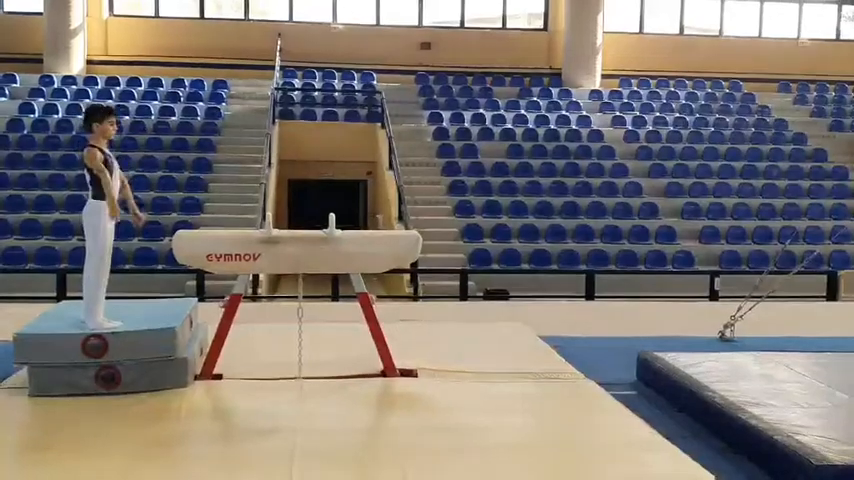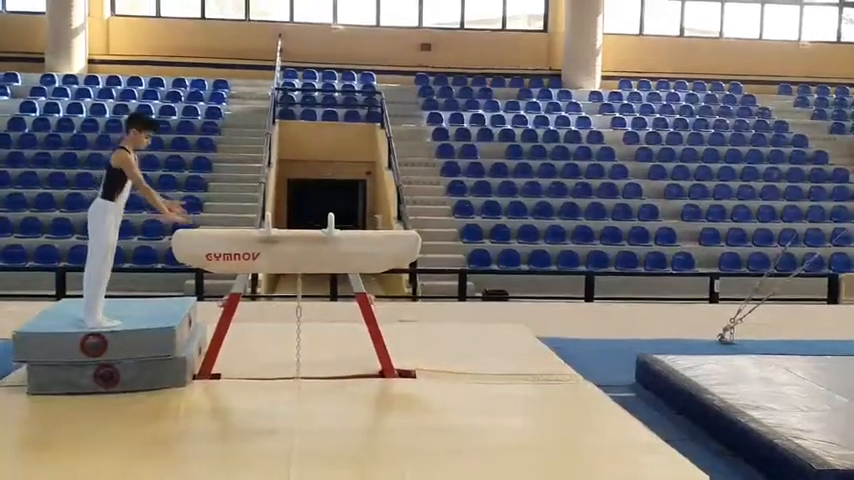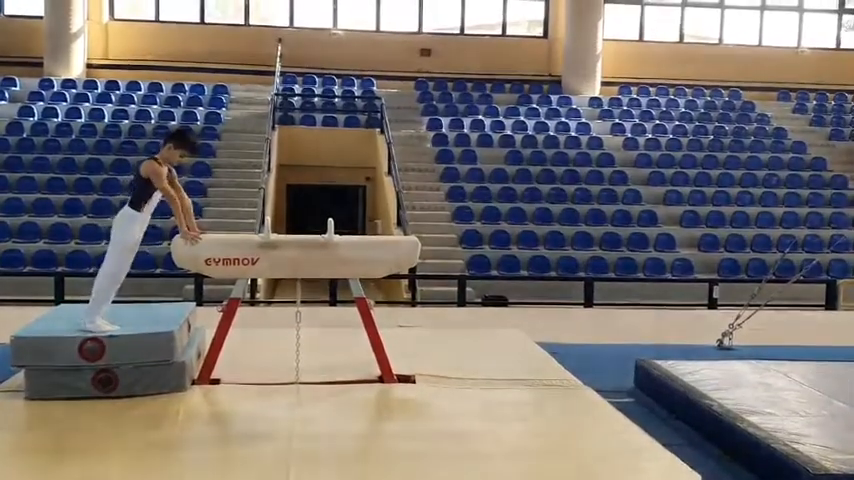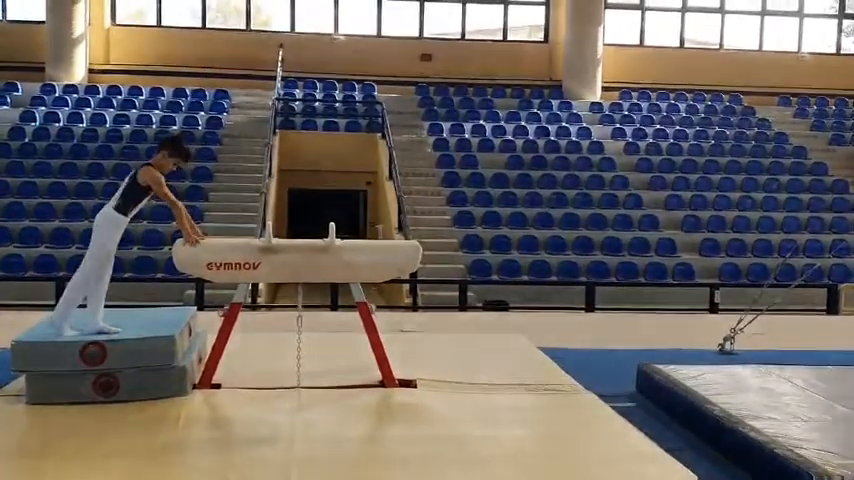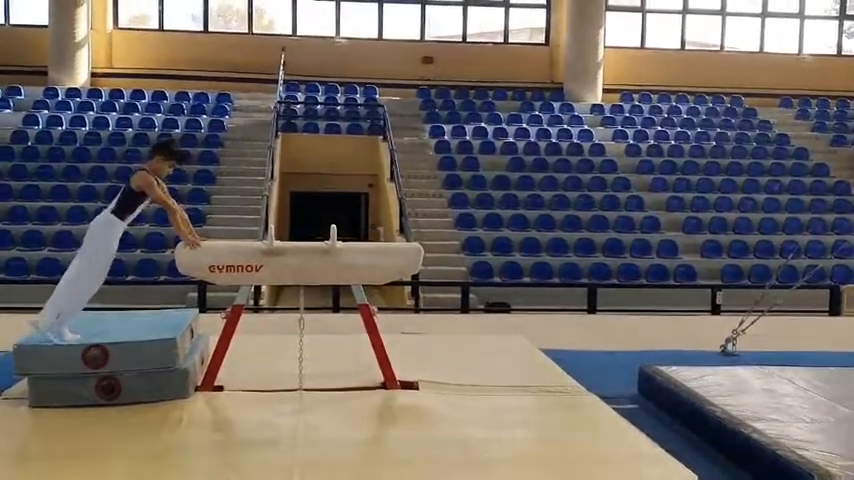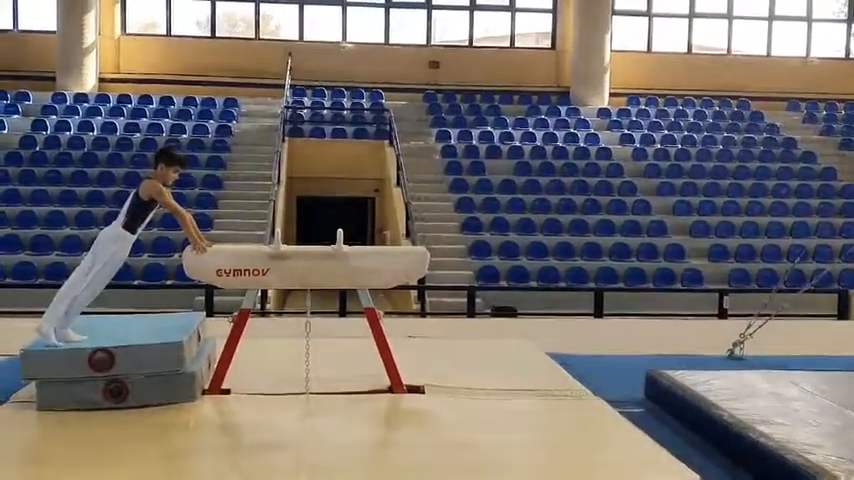
dt=0.7s
person 1, frame 1
left shoulder: (105, 151)
right shoulder: (92, 152)
left elbow: (121, 180)
right elbow: (104, 179)
left wrist: (133, 207)
right wrist: (113, 205)
left hip: (106, 211)
right hip: (99, 210)
left knee: (99, 264)
right knee: (97, 263)
left ankle: (93, 314)
right ankle: (94, 318)
person 1, frame 2
left shoulder: (130, 155)
right shoulder: (123, 155)
left elbow: (141, 187)
right elbow: (143, 188)
left wrist: (167, 203)
right wrist: (166, 213)
left hip: (112, 212)
right hip: (105, 211)
left knee: (102, 264)
right knee: (99, 263)
left ankle: (93, 313)
right ankle: (93, 316)
person 1, frame 3
left shoulder: (168, 171)
right shoulder: (153, 166)
left elbow: (183, 199)
right elbow: (172, 200)
left wrist: (193, 228)
right wrist: (182, 230)
left hip: (137, 223)
right hip: (130, 221)
left knee: (117, 270)
right knee: (113, 269)
left ankle: (95, 316)
right ankle: (91, 318)
person 1, frame 4
left shoulder: (152, 174)
right shoulder: (151, 174)
left elbow: (177, 205)
right elbow: (174, 205)
left wrist: (194, 230)
right wrist: (187, 234)
left hip: (113, 222)
right hip: (111, 222)
left knee: (101, 273)
right knee: (90, 271)
left ankle: (93, 322)
right ankle: (60, 319)
person 1, frame 5
left shoulder: (157, 183)
right shoulder: (144, 178)
left elbow: (177, 209)
right elbow: (170, 209)
left wrist: (194, 235)
right wrist: (184, 237)
left hip: (108, 227)
right hip: (108, 227)
left knee: (78, 275)
right knee: (91, 280)
left ankle: (46, 320)
right ankle: (58, 326)
person 1, frame 6
left shoulder: (159, 189)
right shoulder: (154, 187)
left elbow: (184, 214)
right elbow: (180, 214)
left wrist: (202, 239)
right wrist: (195, 242)
left hip: (114, 235)
right hip: (119, 239)
left knee: (81, 281)
right knee: (89, 286)
left ankle: (51, 324)
right ankle: (58, 328)
